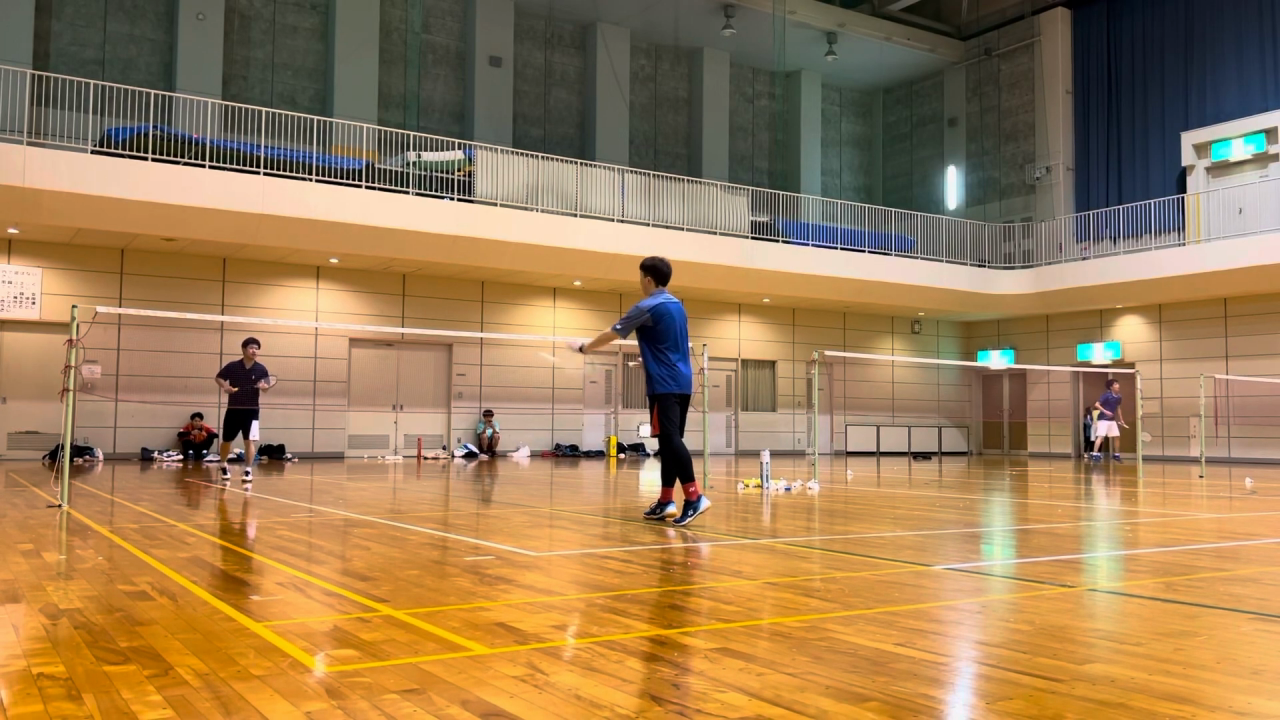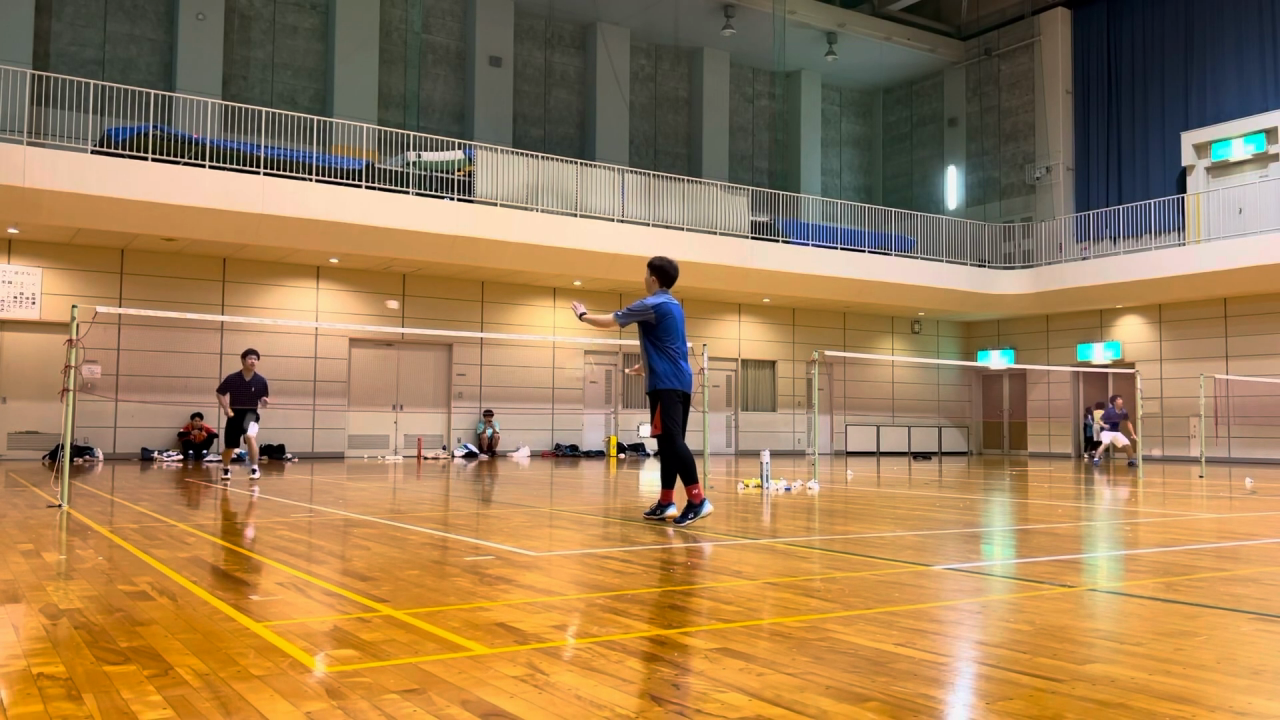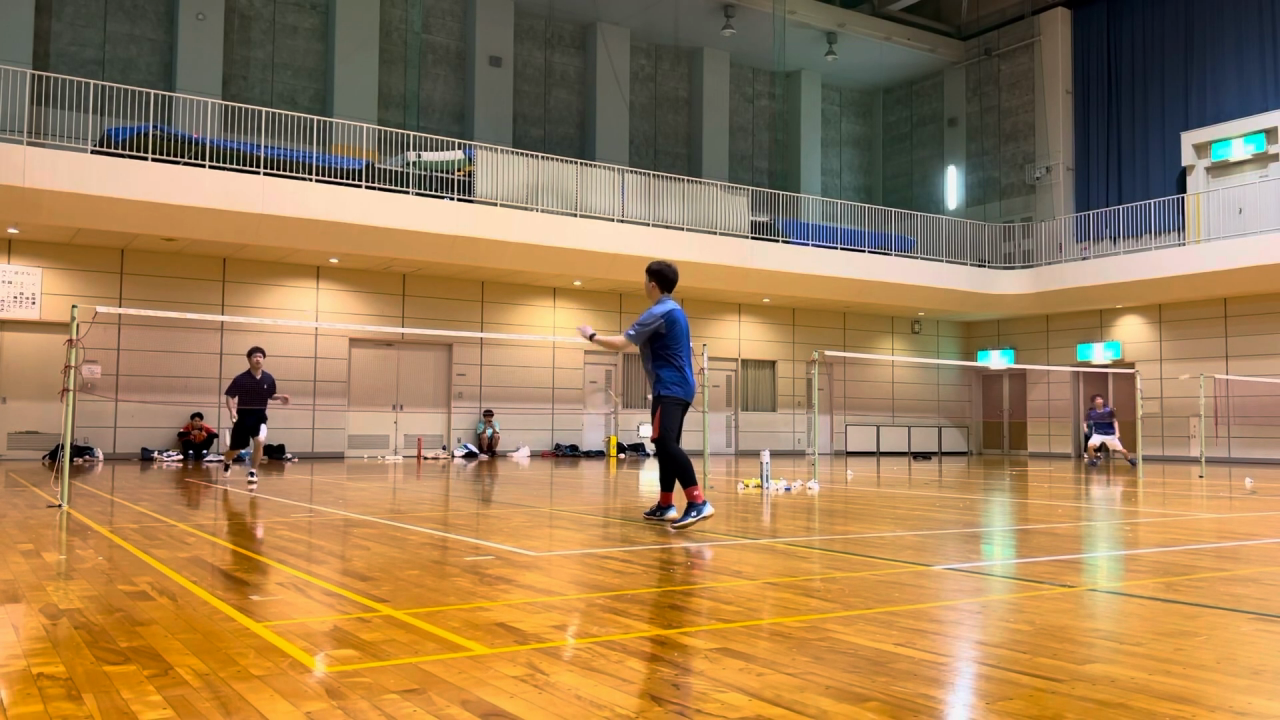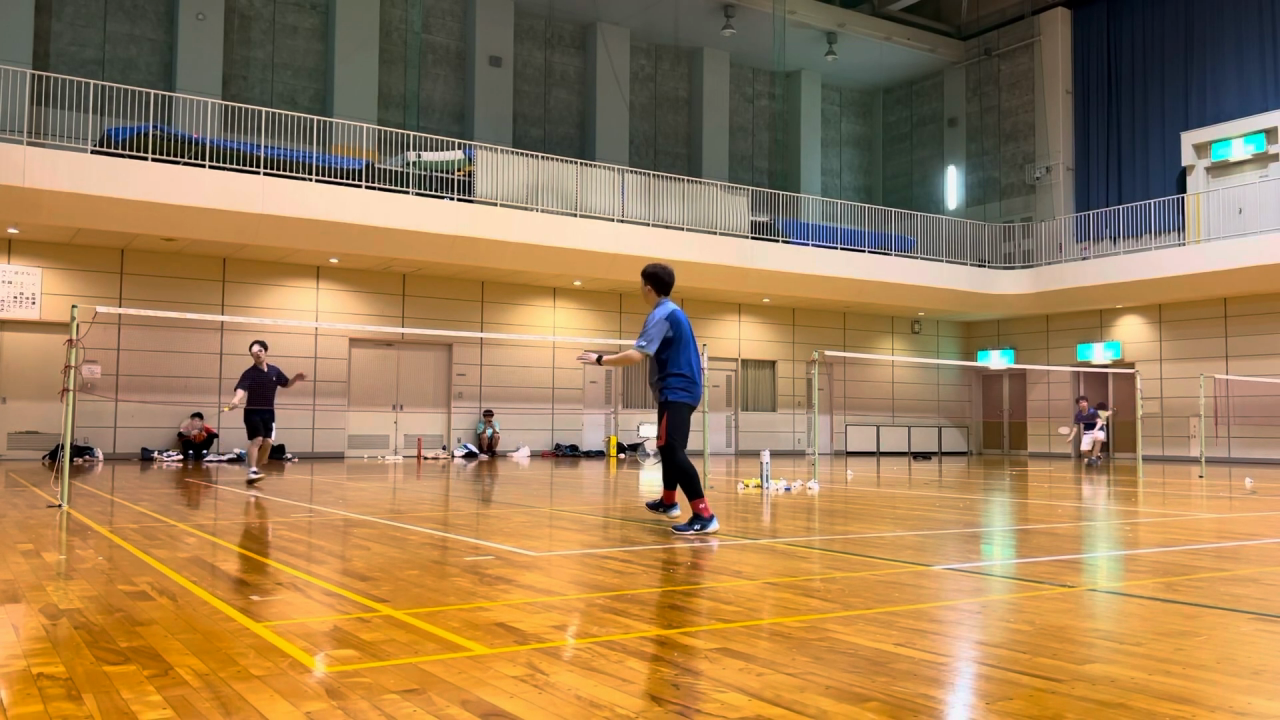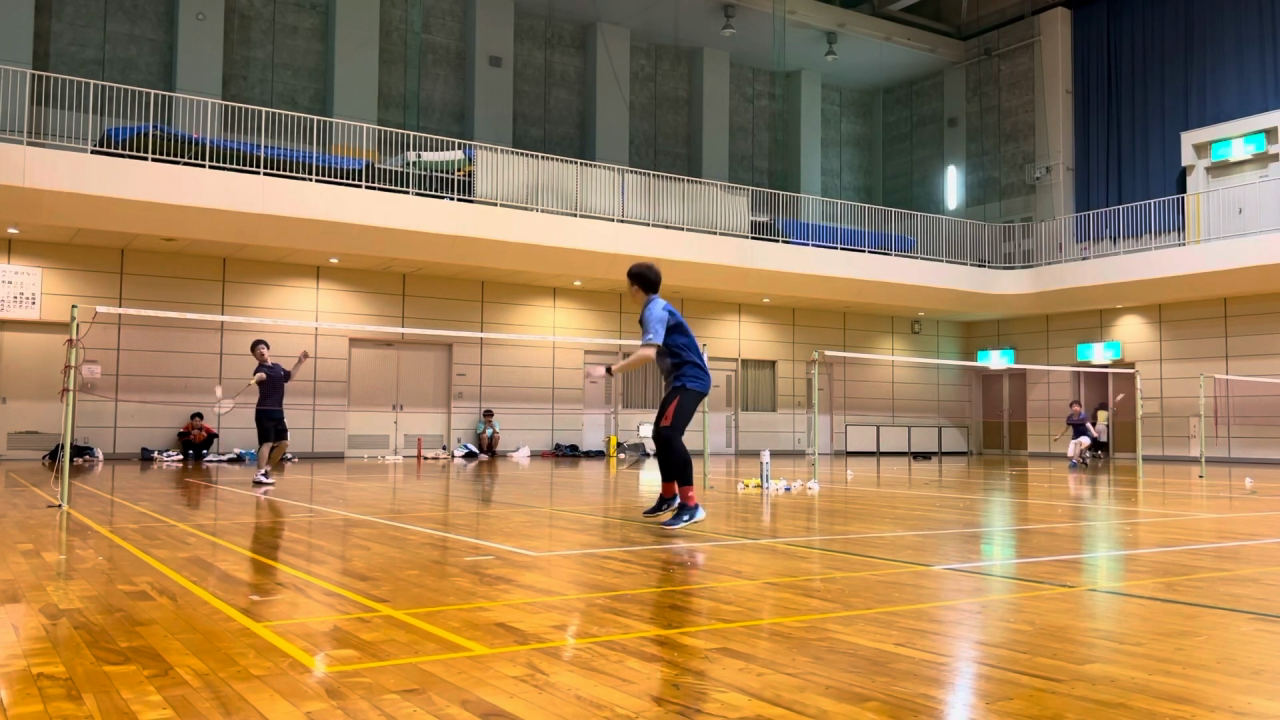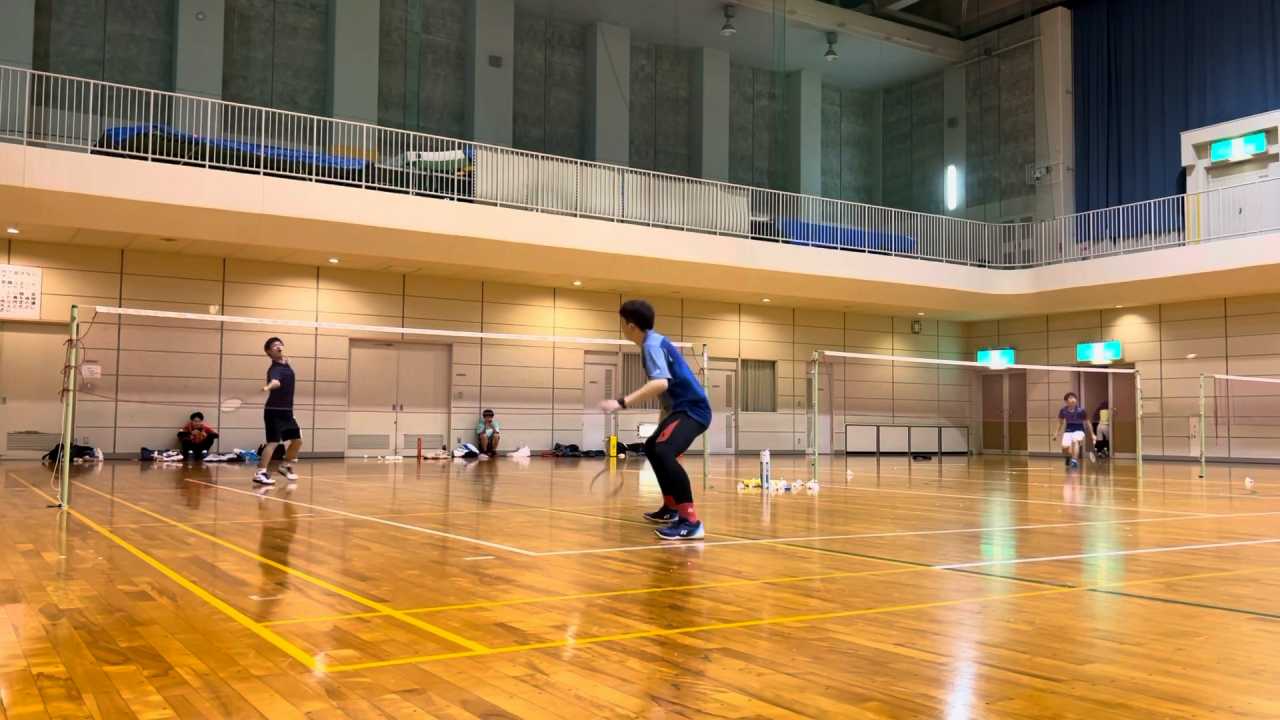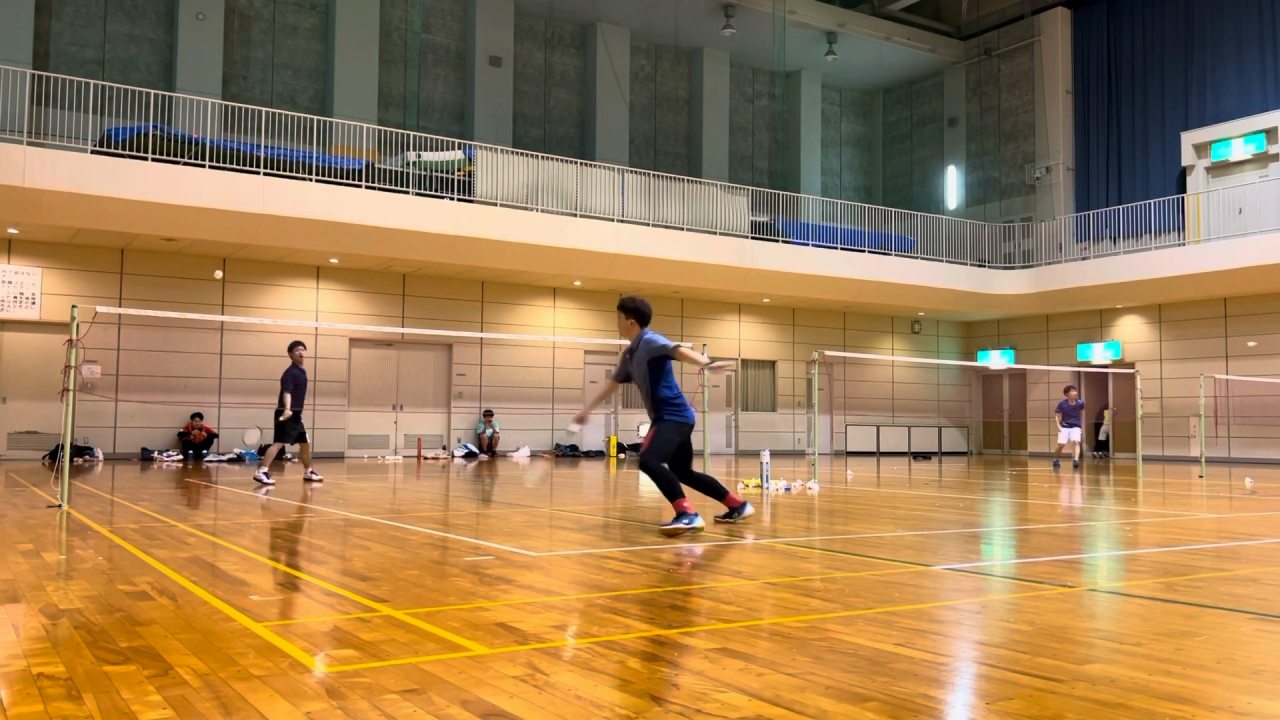
dt=0.2s
person 1, frame 1
left shoulder: (647, 307)
right shoulder: (677, 306)
left elbow: (612, 334)
left wrist: (584, 347)
left hip: (664, 384)
right hip: (681, 382)
left knee: (670, 439)
right knee: (669, 440)
left ankle: (695, 498)
right ankle: (666, 502)
person 1, frame 2
left shoulder: (651, 305)
right shoulder: (673, 306)
left elbow: (610, 321)
left wrist: (583, 314)
right wrist: (644, 366)
left hip: (666, 383)
right hip: (679, 381)
left knee: (671, 439)
right knee: (667, 441)
left ankle: (697, 500)
right ankle: (666, 503)
person 1, frame 3
left shoulder: (657, 313)
right shoulder: (675, 311)
left elbow: (622, 342)
left wrist: (592, 336)
left hip: (670, 388)
right hip: (680, 387)
left knee: (665, 443)
right knee: (666, 444)
left ankle: (697, 502)
right ankle: (665, 505)
person 1, frame 4
left shoulder: (660, 316)
right shoulder: (672, 313)
left elbow: (636, 356)
left wrist: (599, 359)
left hip: (677, 393)
right hip: (676, 391)
left knee: (672, 450)
right knee: (667, 448)
left ankle: (704, 515)
right ankle: (669, 501)
person 1, frame 5
left shoulder: (654, 311)
right shoulder: (656, 308)
left elbow: (648, 352)
left wrist: (609, 370)
left hip: (689, 379)
right hip: (680, 380)
left knee: (668, 435)
right knee: (660, 436)
left ankle: (690, 506)
right ankle: (669, 496)
person 1, frame 6
left shoulder: (654, 345)
right shoulder: (654, 343)
left elbow: (661, 382)
left wrist: (622, 402)
right wrist: (667, 418)
left hip: (692, 411)
right hip: (683, 410)
left knee: (661, 452)
right knee: (655, 448)
left ankle: (690, 522)
right ankle: (671, 507)
person 1, frame 7
left shoulder: (651, 341)
right shoulder: (630, 352)
left elbow: (681, 350)
right elbow: (614, 383)
left wrist: (703, 361)
right wrist: (588, 408)
left hip: (674, 417)
right hip: (667, 419)
left knee: (649, 461)
right knee: (682, 471)
left ankle: (687, 513)
right ankle: (737, 504)
